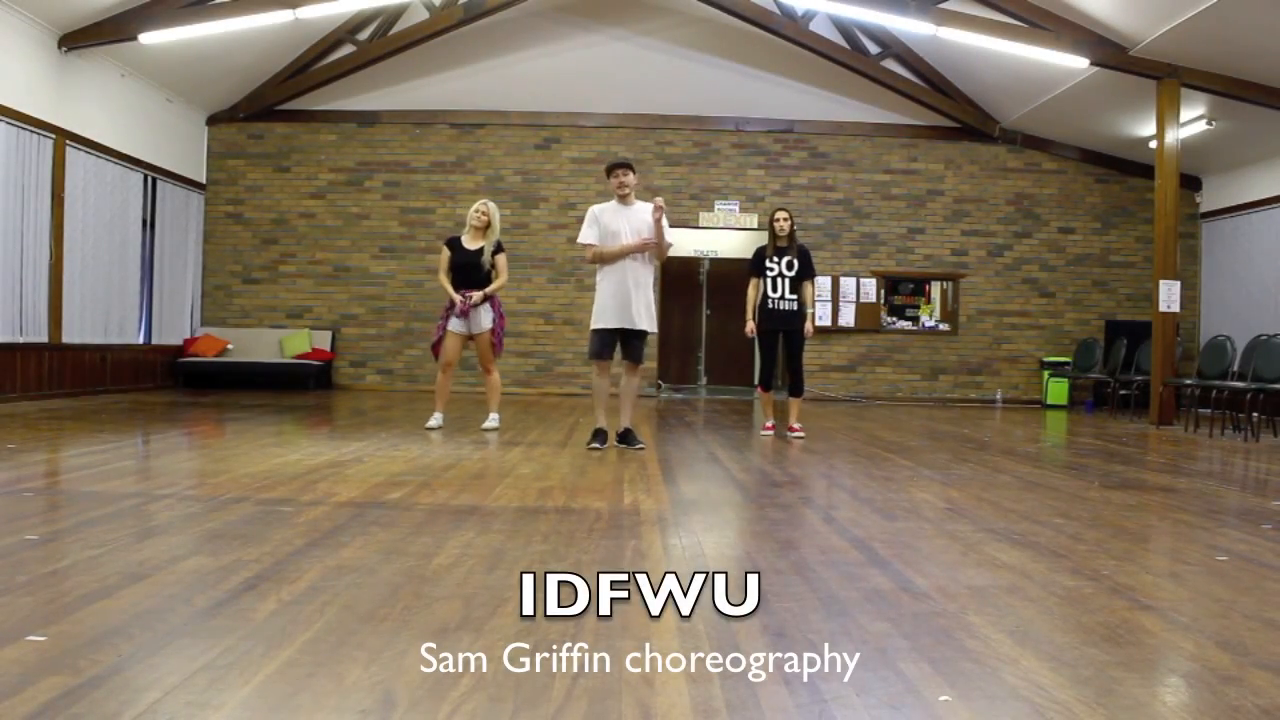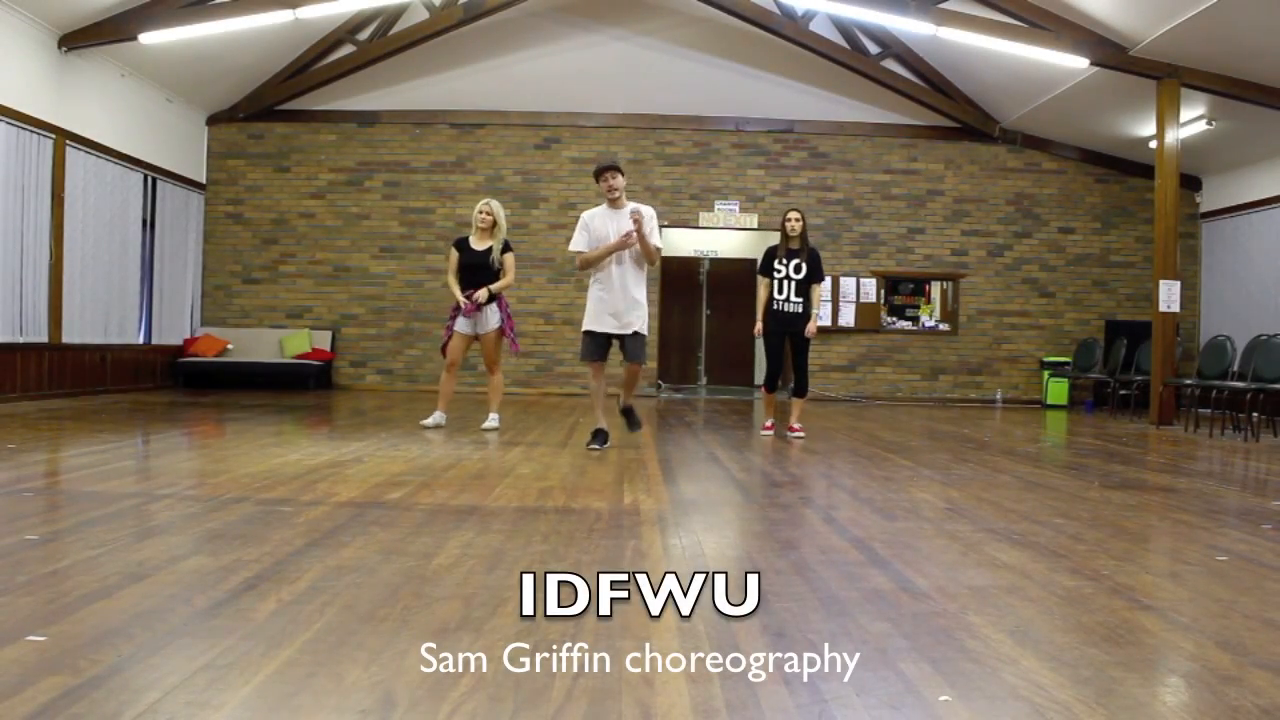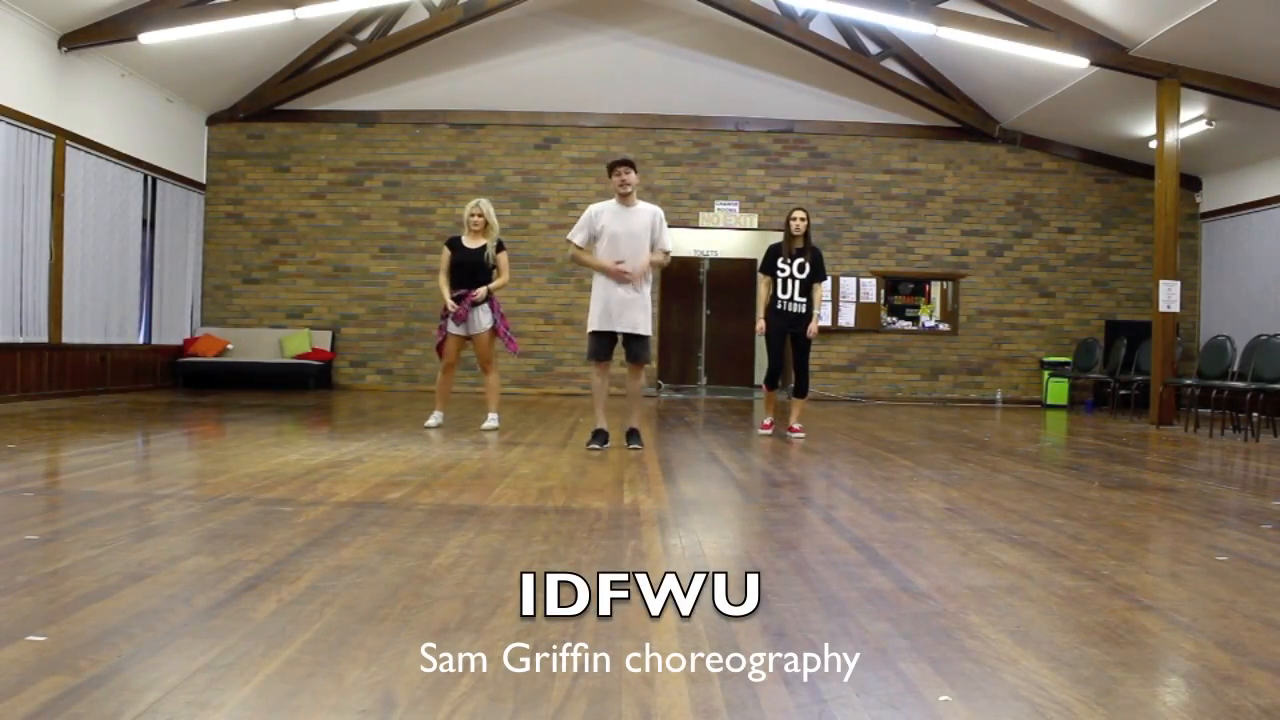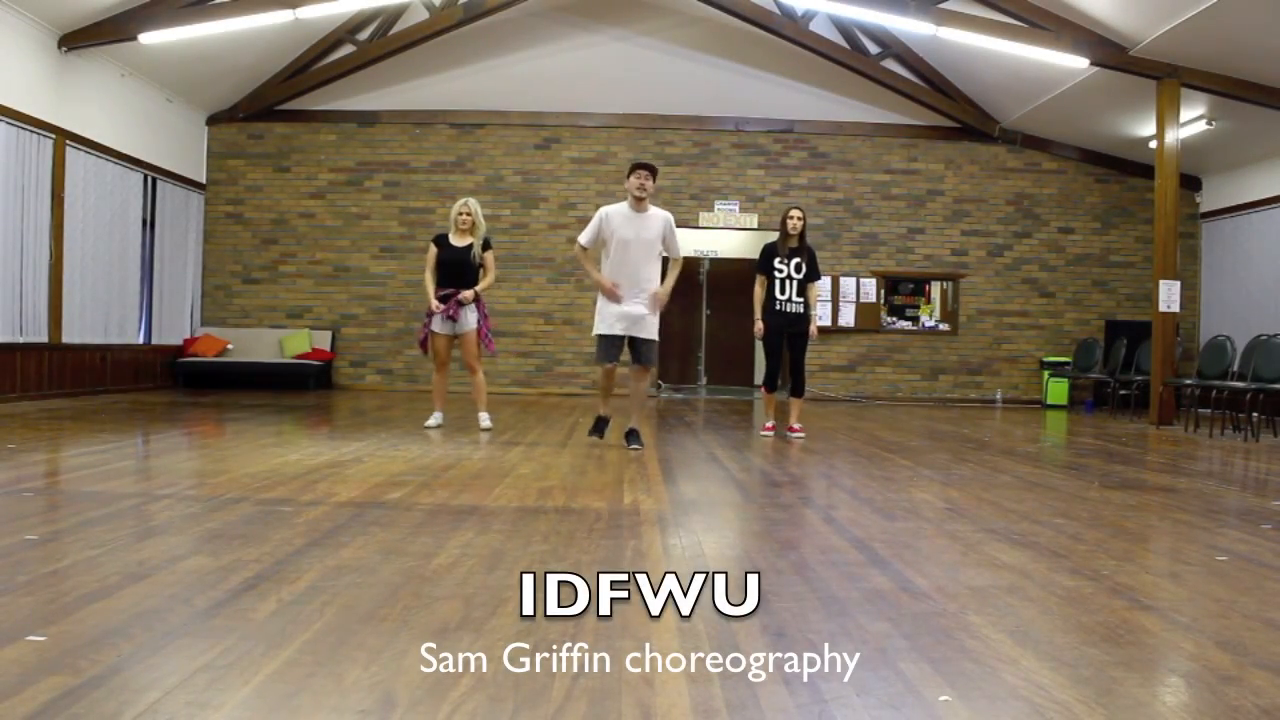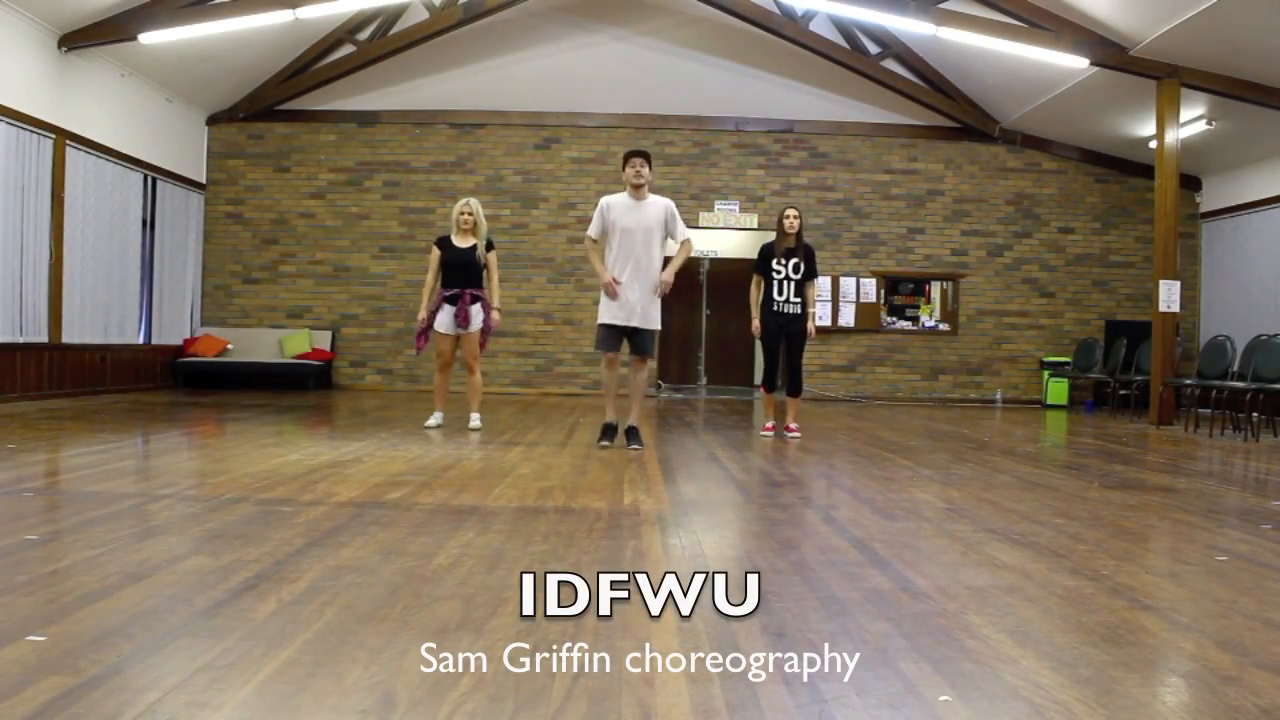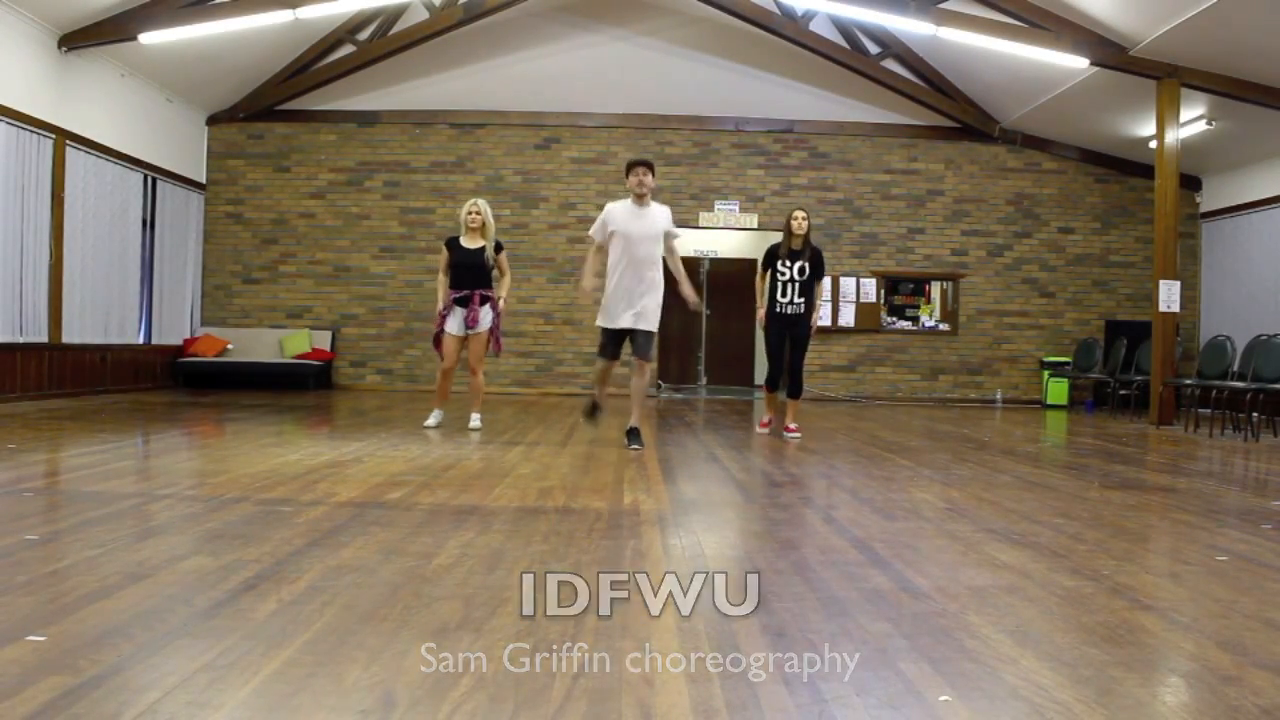
dt=0.3s
person 1, frame 1
left shoulder: (650, 210)
right shoulder: (598, 212)
left elbow: (661, 256)
right elbow: (591, 255)
left wrist: (658, 223)
right wrist: (630, 248)
left hip: (640, 302)
right hip: (608, 301)
left knee: (633, 365)
right knee: (601, 363)
left ankle: (625, 429)
right ankle: (600, 429)
person 1, frame 2
left shoulder: (646, 213)
right shoulder: (589, 218)
left elbow: (654, 259)
right elbow: (581, 262)
left wrist: (640, 231)
right wrist: (613, 246)
left hip: (633, 304)
right hip: (600, 304)
left knee: (635, 362)
right knee: (596, 364)
left ankle: (626, 403)
right ankle: (601, 428)
person 1, frame 3
left shoulder: (653, 213)
right shoulder: (596, 212)
left elbow: (665, 258)
right elbow: (574, 252)
left wrist: (648, 261)
right wrist: (605, 266)
left hip: (638, 304)
right hip: (604, 302)
left knee: (636, 365)
right knee: (600, 364)
left ankle: (633, 428)
right ankle: (601, 428)
person 1, frame 4
left shoulder: (664, 219)
right shoulder: (607, 214)
left elbow: (676, 259)
right elbow: (580, 249)
left wrist: (666, 287)
right wrist: (600, 280)
left hip: (646, 307)
right hip: (612, 306)
left knee: (642, 368)
right knee: (607, 365)
left ankle: (633, 428)
right ankle: (603, 412)
person 1, frame 5
left shoulder: (665, 206)
right shoulder: (608, 204)
left elbow: (686, 243)
right elbow: (590, 243)
left wrist: (671, 270)
right wrist: (602, 273)
left hip: (647, 298)
right hip: (615, 296)
left knee: (640, 360)
right knee: (610, 356)
left ankle: (633, 425)
right ankle: (610, 421)
person 1, frame 6
left shoulder: (664, 214)
right shoulder: (612, 211)
left elbow: (670, 252)
right elbow: (595, 245)
left wrist: (684, 283)
right wrist: (588, 275)
left hip: (648, 300)
right hip: (616, 299)
left knee: (642, 362)
right knee: (607, 359)
left ankle: (633, 427)
right ankle: (597, 398)
person 2, frame 1
left shoulder: (495, 246)
right shoulder: (453, 243)
left elbow: (503, 278)
right elbow: (442, 274)
left wrist: (484, 293)
right wrist: (453, 294)
left hip: (484, 309)
right hip: (457, 308)
left knee: (488, 365)
right knee: (447, 363)
left ankle: (493, 415)
right ankle: (438, 415)
person 2, frame 2
left shoulder: (502, 246)
right shoulder: (460, 244)
left elbow: (510, 278)
right elbow: (451, 275)
left wrist: (489, 289)
right wrist: (459, 296)
left hip: (491, 309)
right hip: (464, 309)
left knee: (492, 365)
right knee: (451, 363)
left ankle: (493, 416)
right ankle: (440, 414)
person 2, frame 3
left shoulder: (495, 245)
right shoulder: (453, 243)
left elbow: (505, 277)
right elbow: (443, 274)
left wrist: (487, 288)
right wrist: (447, 298)
left hip: (483, 309)
right hip: (456, 308)
left knee: (487, 365)
right knee: (447, 364)
left ankle: (492, 415)
right ankle: (438, 413)
person 2, frame 4
left shoulder: (482, 243)
right shoulder: (439, 241)
left elbow: (490, 276)
right elbow: (429, 272)
left wrist: (474, 291)
right wrist: (432, 298)
left hip: (469, 307)
right hip: (442, 306)
left knee: (473, 364)
right knee: (440, 364)
left ankle: (484, 414)
right ankle: (437, 413)
person 2, frame 5
left shoulder: (485, 244)
right shoulder: (442, 243)
left elbow: (493, 278)
right elbow: (432, 276)
left wrist: (495, 308)
right wrist: (424, 307)
left hip: (474, 307)
right hip: (446, 306)
left knee: (472, 364)
right knee: (443, 364)
left ankle: (475, 415)
right ankle: (438, 413)
person 2, frame 6
left shoulder: (494, 246)
right shoulder: (452, 243)
left elbow: (506, 275)
right elbow: (443, 273)
left wrist: (502, 297)
right wrist: (440, 301)
left hip: (482, 309)
right hip: (455, 308)
left knee: (475, 367)
right knee: (448, 366)
left ankle: (475, 415)
right ankle: (437, 412)
person 3, frame 1
left shoulder: (801, 252)
right shoulder: (762, 253)
left elbow: (807, 286)
right elbow: (753, 287)
left wrist: (809, 318)
right wrist: (749, 318)
left hip: (794, 319)
right hip: (768, 319)
left knee: (795, 369)
right knee: (767, 369)
left ankle: (793, 423)
right ankle: (769, 420)
person 3, frame 2
left shoulder: (811, 254)
right shoulder: (772, 253)
left elbow: (816, 288)
right elbow: (764, 287)
left wrist: (813, 318)
right wrist: (759, 319)
left hip: (800, 320)
right hip: (774, 319)
left knee: (800, 370)
right knee: (773, 369)
left ankle: (794, 422)
right ankle: (769, 419)
person 3, frame 3
left shoulder: (814, 253)
right shoulder: (775, 250)
left elbow: (817, 288)
right elbow: (764, 285)
left wrist: (815, 319)
right wrist: (760, 317)
left hip: (802, 320)
right hip: (776, 318)
left knee: (801, 370)
right knee: (774, 367)
left ankle: (794, 422)
right ankle: (768, 417)
person 3, frame 4
left shoulder: (808, 253)
right shoulder: (770, 250)
left elbow: (811, 287)
right elbow: (759, 285)
left wrist: (813, 319)
right wrist: (758, 318)
left hip: (799, 319)
right hip: (773, 318)
left knee: (797, 369)
right knee: (772, 369)
left ankle: (794, 423)
right ankle: (769, 420)
person 3, frame 5
left shoulder: (807, 251)
right shoulder: (768, 249)
left elbow: (810, 286)
right elbow: (756, 284)
left wrist: (811, 318)
right wrist: (755, 317)
left hip: (797, 319)
right hip: (771, 318)
left knee: (794, 369)
right knee: (771, 368)
left ankle: (791, 422)
right ankle: (769, 421)
person 3, frame 6
left shoulder: (814, 254)
right shoulder: (775, 251)
right elbow: (761, 276)
left wrist: (815, 312)
right wrist: (760, 307)
left hip: (801, 320)
right hip: (775, 319)
left knee: (795, 370)
right knee: (774, 370)
left ankle: (790, 422)
right ankle: (768, 415)
